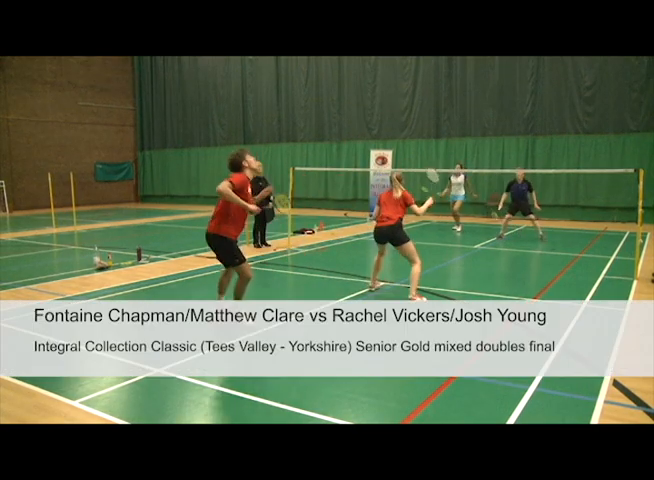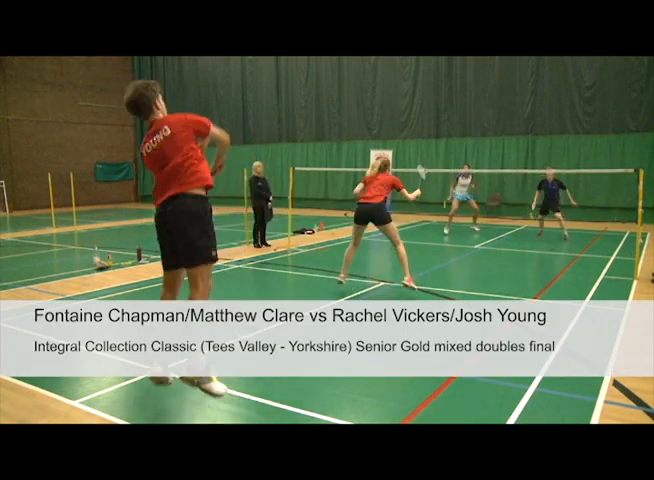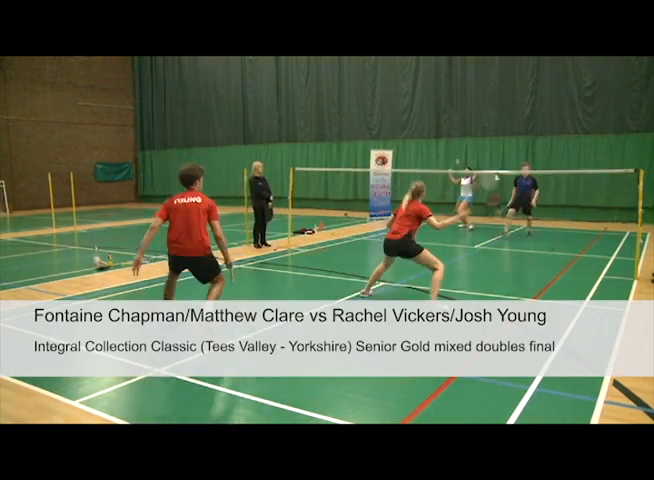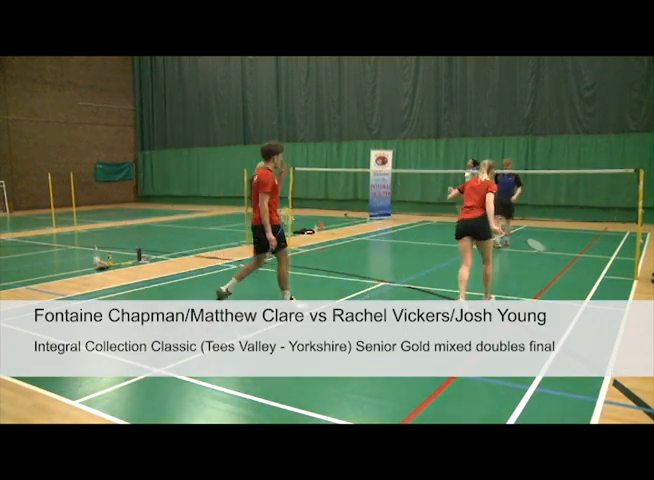
dt=1s
person 1, frame 1
left shoulder: (244, 183)
right shoulder: (241, 179)
right elbow: (220, 189)
left wrist: (259, 197)
right wrist: (246, 206)
left hip: (219, 234)
right hip: (220, 235)
left knee: (231, 269)
right knee: (246, 274)
left ankle: (220, 302)
person 1, frame 2
left shoulder: (146, 147)
right shoulder: (181, 121)
right elbow: (223, 139)
right wrist: (217, 165)
left hip: (166, 210)
right hip: (191, 211)
left knee: (170, 287)
right knee: (201, 288)
person 1, frame 3
left shoulder: (171, 202)
right shoulder: (208, 203)
left elbow: (154, 227)
right elbow: (218, 235)
left wrist: (140, 254)
right wrist: (227, 258)
left hip: (176, 252)
right hip: (200, 253)
left knee: (173, 276)
right knee: (219, 281)
person 1, frame 4
left shoulder: (262, 174)
right shoulder: (268, 176)
right elbow: (263, 204)
right wrist: (269, 232)
left hip: (258, 224)
right hip: (269, 224)
left knee: (258, 261)
right knee: (284, 260)
left ankle: (226, 289)
right ankle: (287, 299)
person 2, frame 1
left shoulder: (383, 195)
right shoulder: (405, 195)
left elbow: (375, 216)
right elbow: (419, 212)
right wrist: (428, 203)
left hip: (378, 230)
right hip: (394, 229)
left knee: (381, 253)
right knee: (416, 261)
left ankle: (373, 283)
right ankle: (413, 295)
person 2, frame 2
left shoulder: (369, 176)
right shoulder: (392, 179)
left elbow: (356, 192)
right elbow: (409, 197)
right wrist: (416, 193)
left hip: (362, 208)
right hip: (377, 208)
left knee: (354, 244)
right knee: (398, 243)
left ankle: (343, 275)
right ankle: (407, 277)
person 2, frame 3
left shoulder: (403, 205)
right shoulder: (421, 208)
left elbow: (388, 224)
right elbow: (437, 226)
right wrist: (458, 217)
left hip: (389, 242)
right hip: (404, 243)
left knee: (385, 264)
right knee: (439, 267)
left ankle: (366, 290)
person 2, frame 4
left shoulder: (469, 183)
right shoulder: (491, 185)
left elbow: (450, 196)
right elbow: (489, 203)
left wrist: (451, 192)
right wrist: (493, 224)
left hip: (462, 223)
right hip: (479, 222)
left knee: (466, 264)
right knee: (487, 261)
left ankle: (462, 297)
right ankle: (487, 296)
